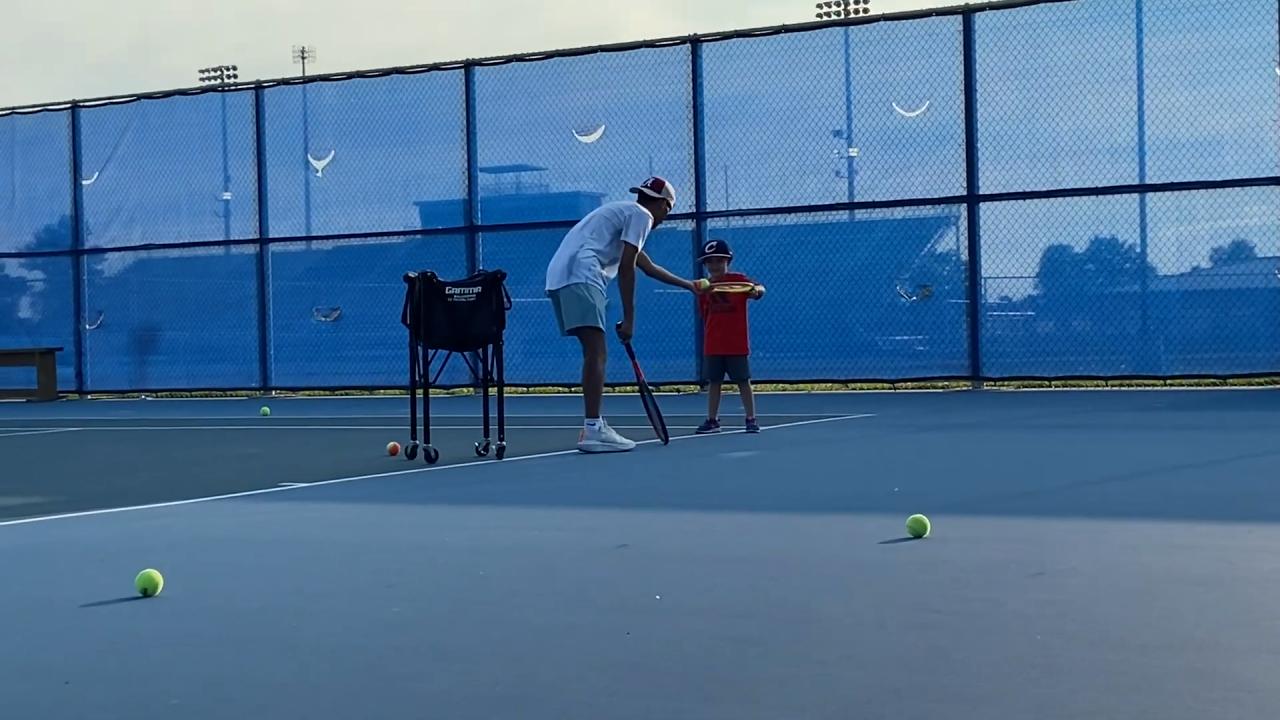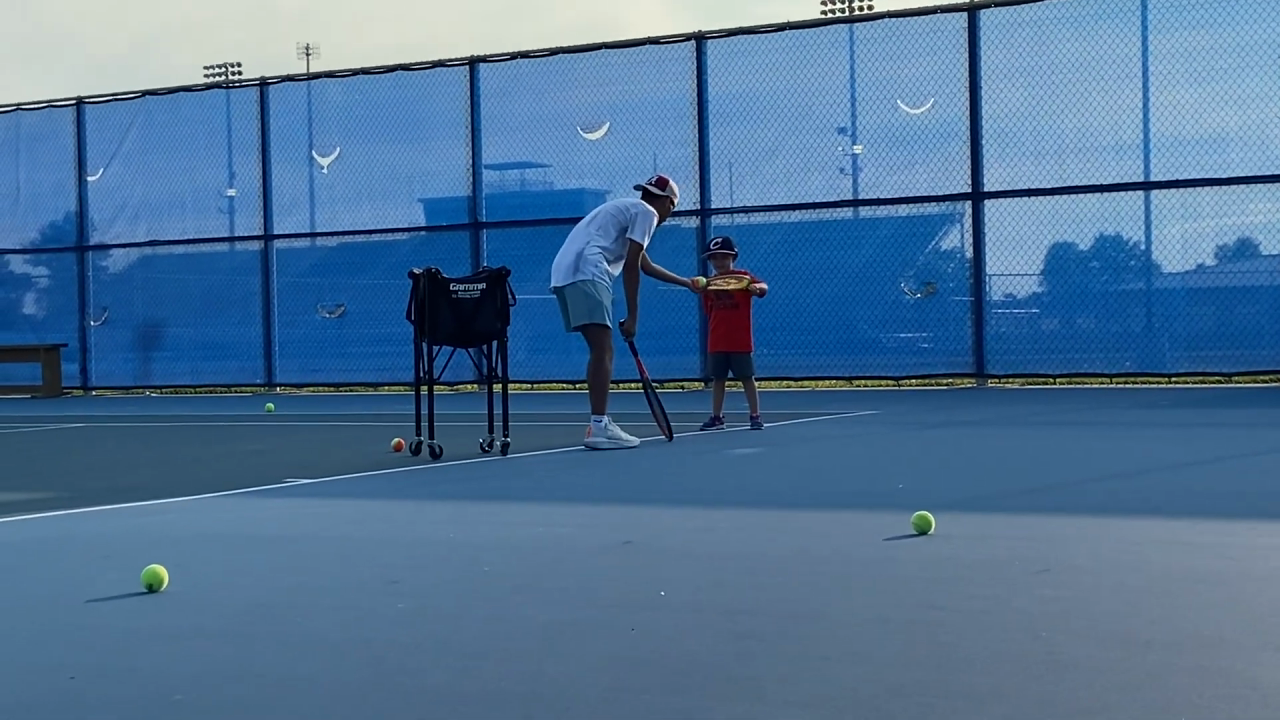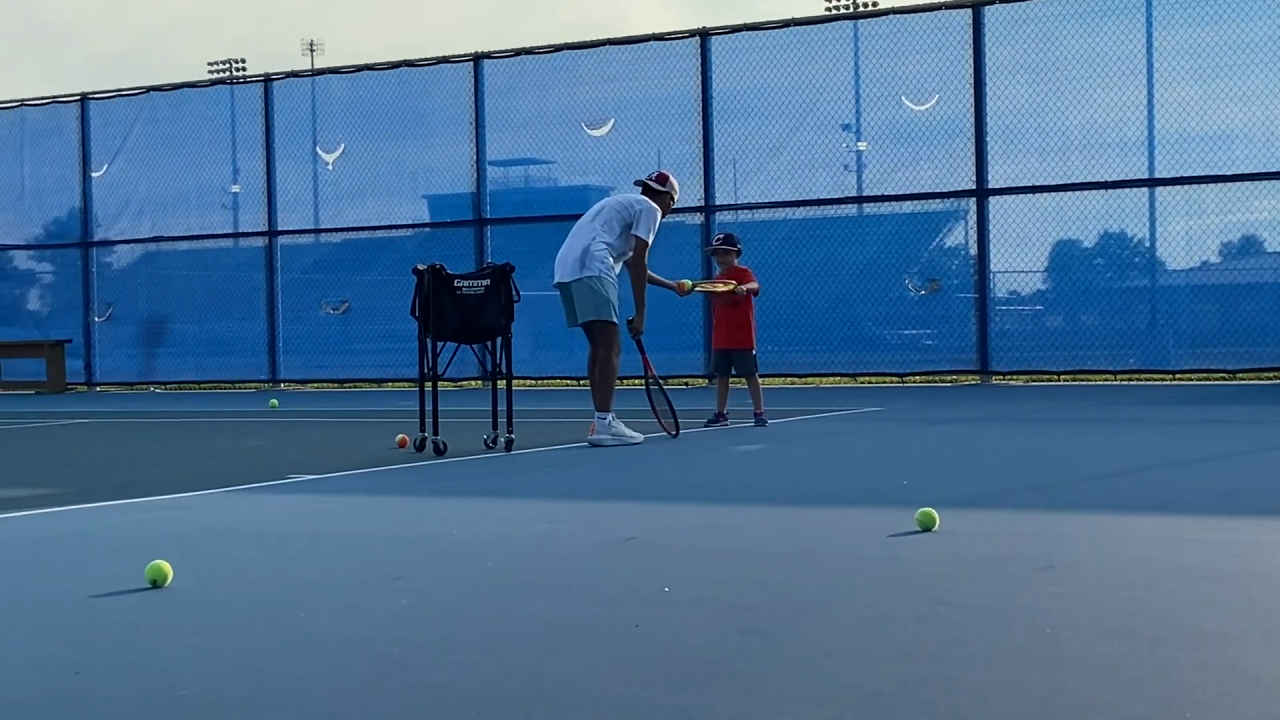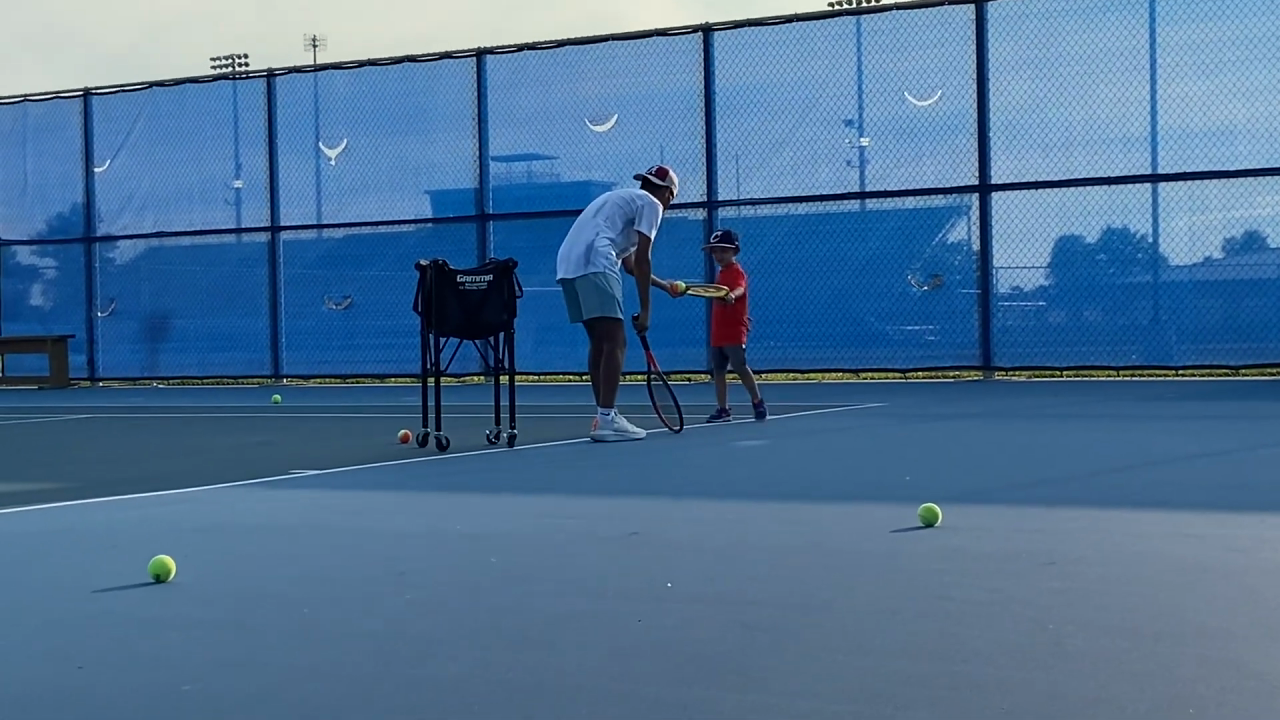
dt=0.4s
person 1, frame 1
left shoulder: (623, 213)
right shoulder: (641, 215)
left elbow: (648, 266)
right elbow: (626, 269)
left wrist: (687, 285)
right wrist: (629, 318)
left hip: (560, 276)
right hip: (580, 277)
left knee: (594, 353)
right knee: (597, 353)
left ankle: (594, 427)
right ankle: (593, 430)
person 1, frame 2
left shoulder: (626, 210)
right shoulder: (646, 212)
left elbow: (645, 265)
right elbow: (631, 267)
left wrist: (686, 283)
right wrist: (632, 316)
left hip: (564, 273)
right hip: (586, 274)
left knee: (599, 350)
right knee: (603, 350)
left ankle: (599, 425)
right ankle: (600, 427)
person 1, frame 3
left shoulder: (625, 205)
right shoulder: (650, 208)
left elbow: (633, 265)
right elbow: (638, 263)
left wrist: (671, 286)
right wrist: (640, 314)
left hip: (566, 269)
right hip: (591, 270)
left knee: (599, 346)
right knee: (610, 347)
left ankle: (602, 421)
right ankle: (604, 425)
person 1, frame 4
left shoulder: (623, 199)
right shoulder: (651, 203)
left elbow: (629, 263)
right elbow: (642, 259)
left wrist: (664, 285)
right wrist: (645, 309)
left hip: (568, 265)
right hip: (594, 265)
left knee: (600, 342)
right knee: (615, 343)
left ankle: (604, 417)
right ankle: (606, 420)
person 2, frame 1
left shoulder: (738, 279)
left elbow: (759, 289)
right elbow: (706, 315)
left wrist: (756, 289)
left hip: (737, 344)
right hip: (713, 345)
left knee: (743, 381)
right knee: (713, 382)
left ankle: (751, 419)
right ankle: (712, 420)
person 2, frame 2
left shoulder: (743, 276)
left elbow: (763, 287)
right elbow: (710, 312)
left wrist: (756, 287)
left hip: (741, 340)
right hip: (717, 342)
left knee: (747, 377)
right knee: (718, 379)
left ankle: (755, 416)
right ankle: (717, 417)
person 2, frame 3
left shoulder: (743, 272)
right shoulder: (716, 280)
left elbow: (755, 286)
left wrist: (745, 288)
left hip: (743, 337)
right hip: (721, 338)
left knee: (750, 374)
right knee: (722, 375)
left ankle: (759, 412)
right ankle: (721, 414)
person 2, frame 4
left shoulder: (736, 271)
right shoulder: (721, 273)
left elbow: (740, 288)
left wrist: (733, 295)
left hip: (734, 331)
right hip: (718, 333)
left knee: (740, 366)
right knee: (718, 371)
left ankle: (757, 401)
right ankle: (723, 409)
